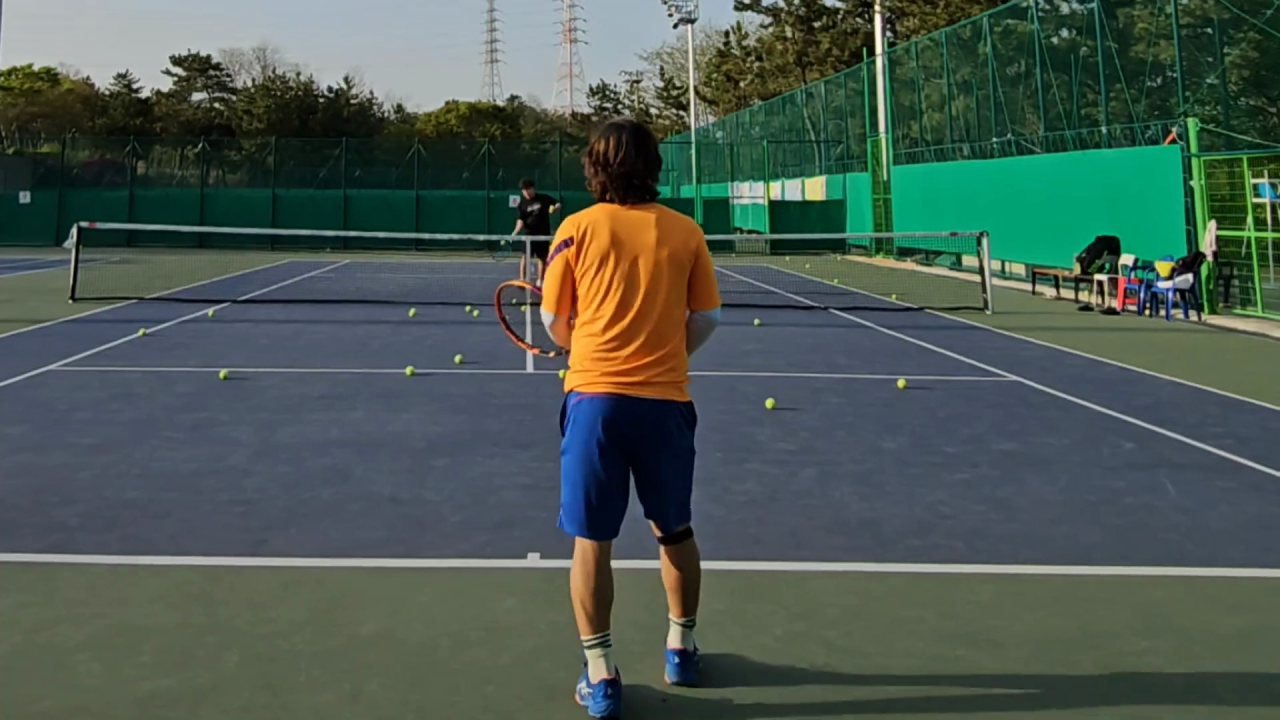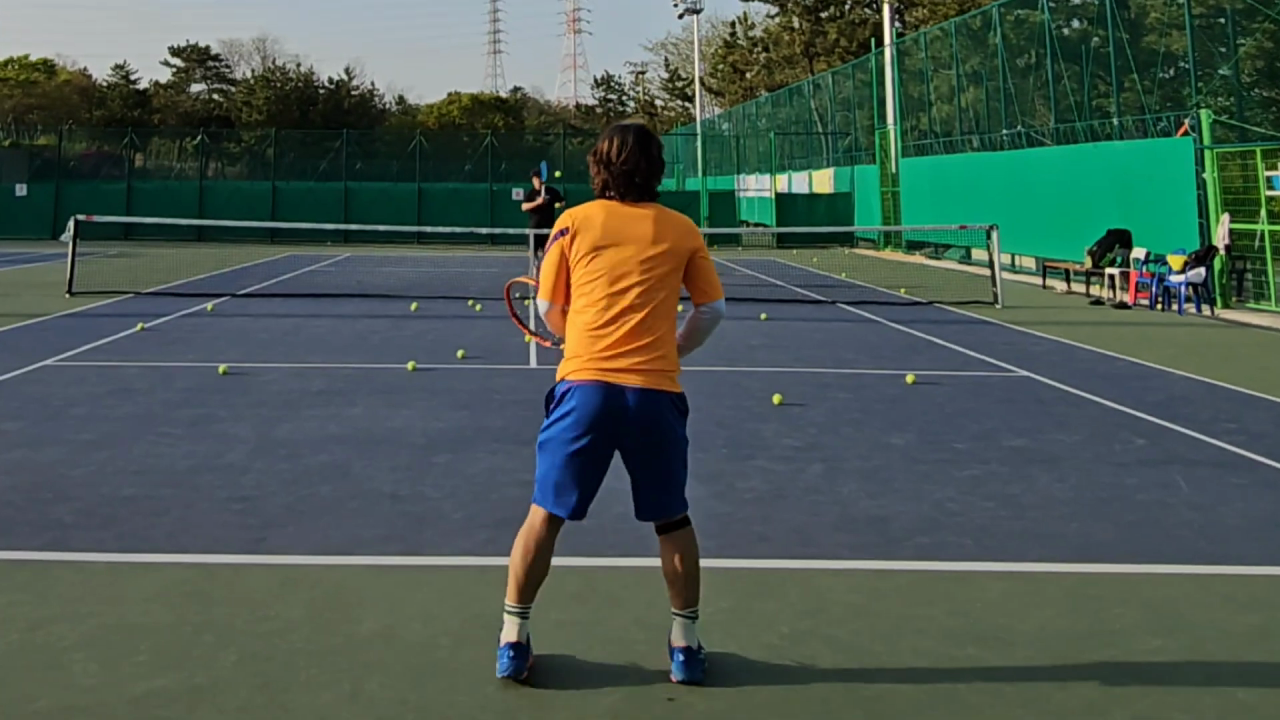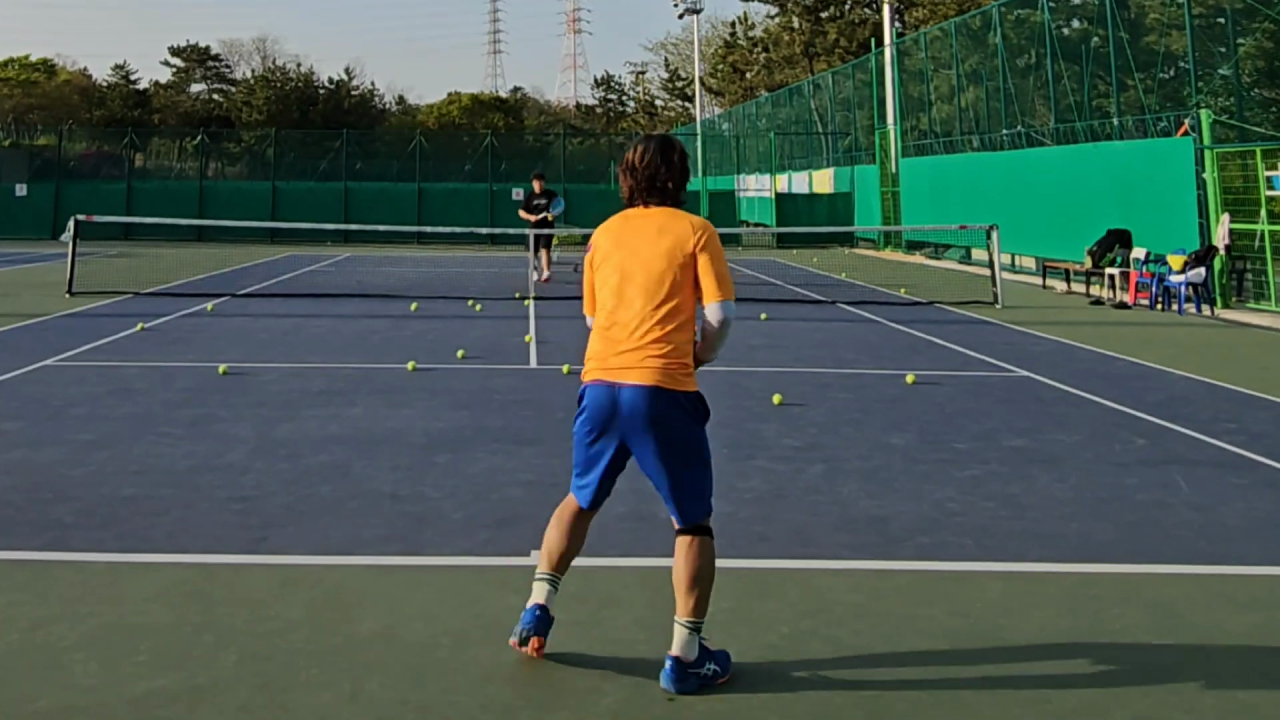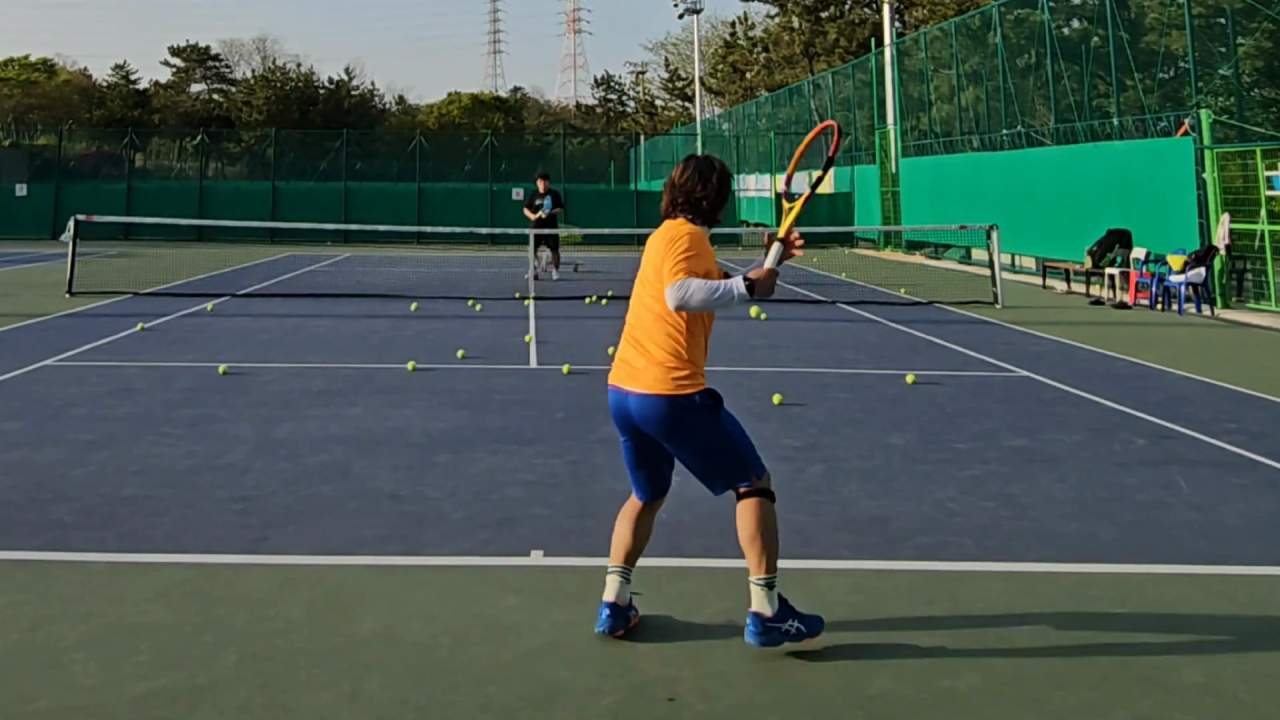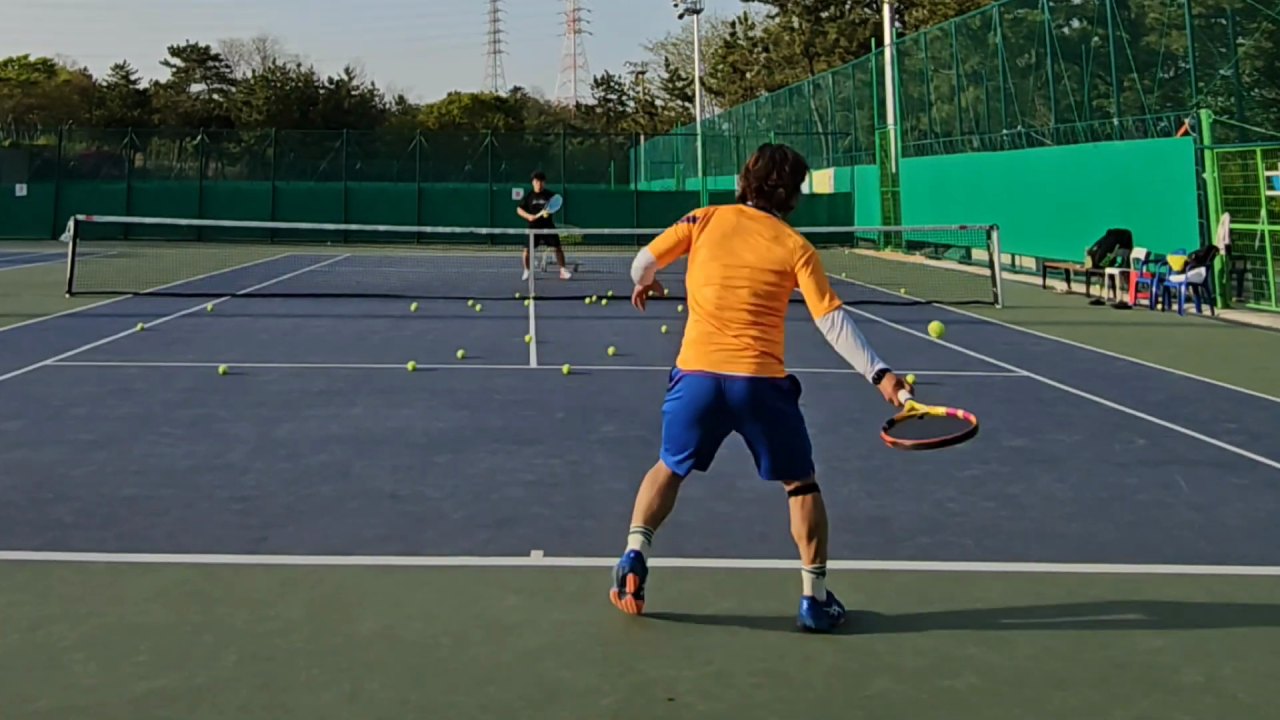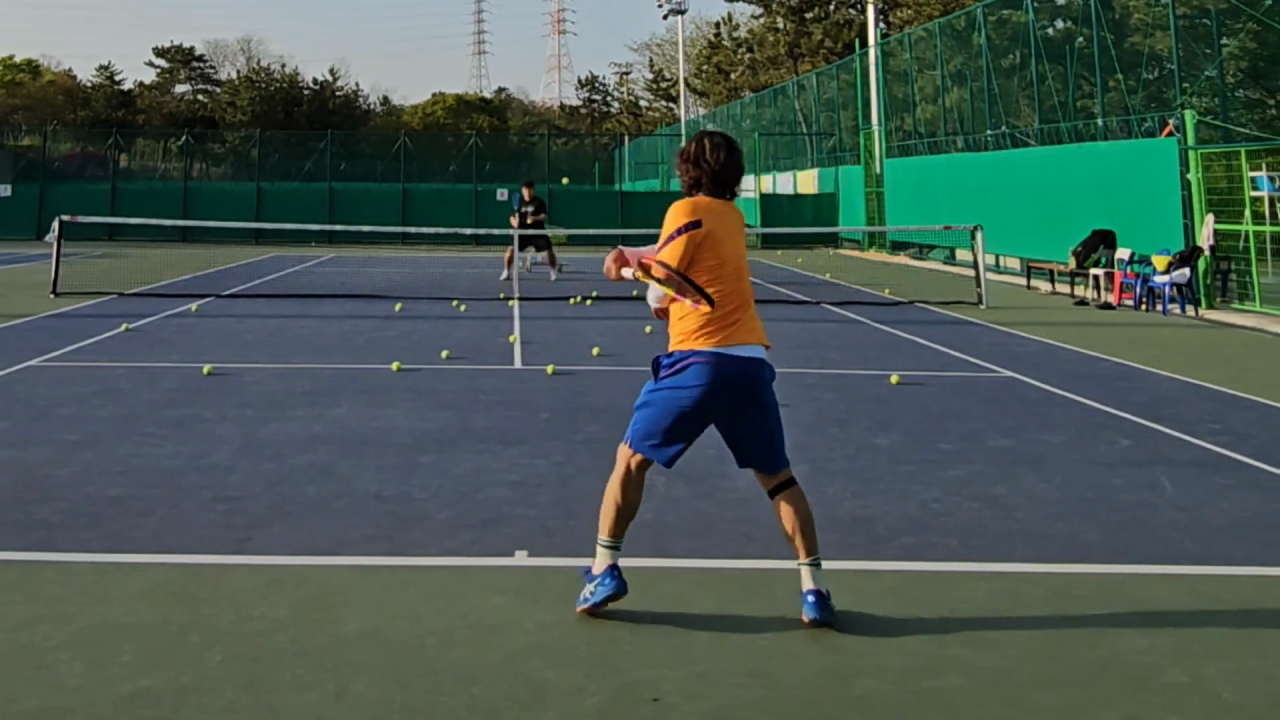
dt=0.4s
person 1, frame 1
left shoulder: (577, 229)
right shoulder: (685, 232)
left elbow: (553, 320)
right elbow: (706, 317)
left hip: (595, 398)
right hip: (666, 403)
left knee: (591, 541)
right knee: (675, 531)
right ankle: (681, 649)
person 1, frame 2
left shoulder: (573, 224)
right shoulder: (681, 231)
left elbow: (550, 309)
right elbow: (712, 310)
left hip: (584, 389)
right hip: (653, 395)
left knee: (545, 516)
right knee: (672, 523)
left ankle: (512, 641)
right ankle: (684, 647)
person 1, frame 3
left shoulder: (605, 234)
right shoulder: (696, 231)
right elbow: (720, 315)
right wrist: (702, 352)
left hip: (601, 383)
right hip: (661, 390)
left knee: (579, 501)
right knee: (693, 525)
left ankle: (538, 608)
right ankle: (686, 654)
person 1, frame 4
left shoulder: (672, 237)
right shoulder: (686, 236)
left elbow: (716, 289)
right elbow: (679, 298)
right wrist: (744, 286)
left hip: (624, 391)
right hip: (671, 395)
left knee: (645, 498)
right knee: (754, 487)
left ankle: (614, 603)
right ankle: (766, 613)
person 1, frame 5
left shoulder: (706, 218)
right shoulder: (797, 247)
left elbow: (645, 260)
right elbow: (832, 320)
left wrist: (642, 282)
right wrist: (878, 371)
left hip: (699, 376)
right hip: (764, 382)
left knee: (669, 470)
right knee: (801, 484)
left ankle: (634, 555)
right ankle: (816, 597)
person 1, frame 6
left shoulder: (689, 211)
right shoulder: (733, 217)
left elbow: (663, 294)
left wrist: (657, 300)
right wrist: (629, 256)
left hip: (698, 361)
right hip: (750, 361)
left knee: (630, 460)
right knee: (778, 479)
left ankle: (606, 574)
right ankle: (814, 593)
